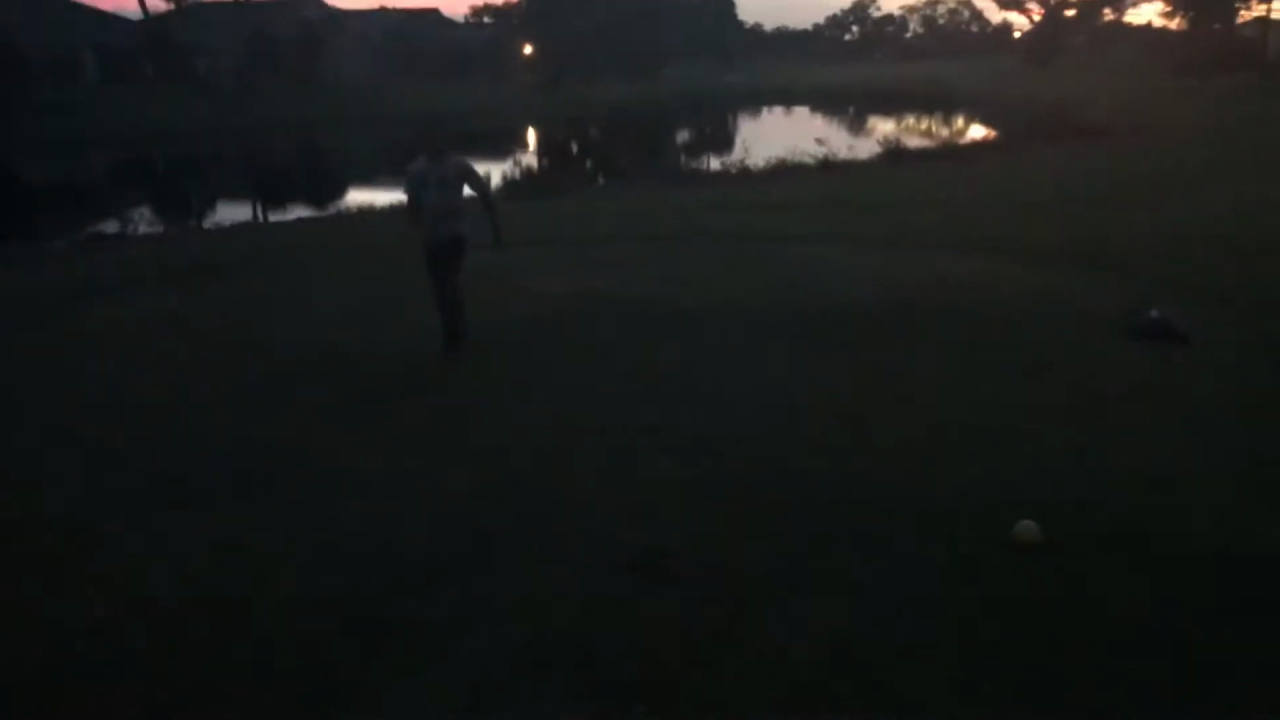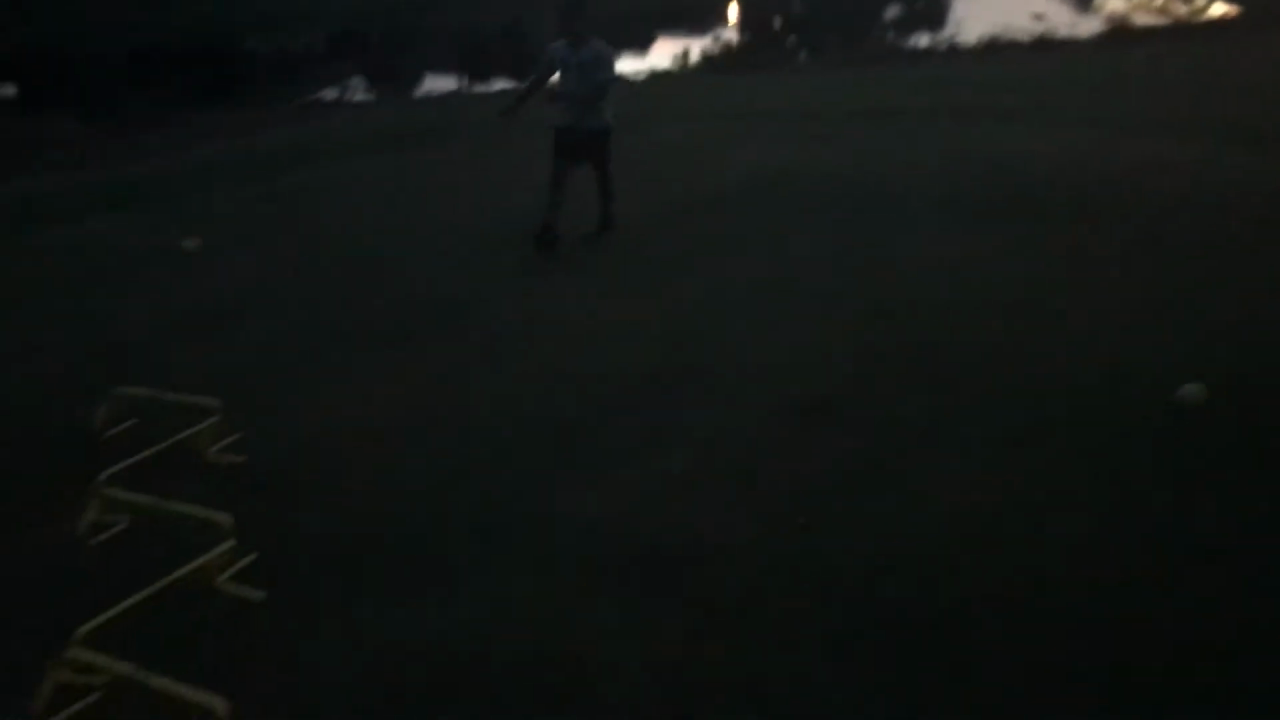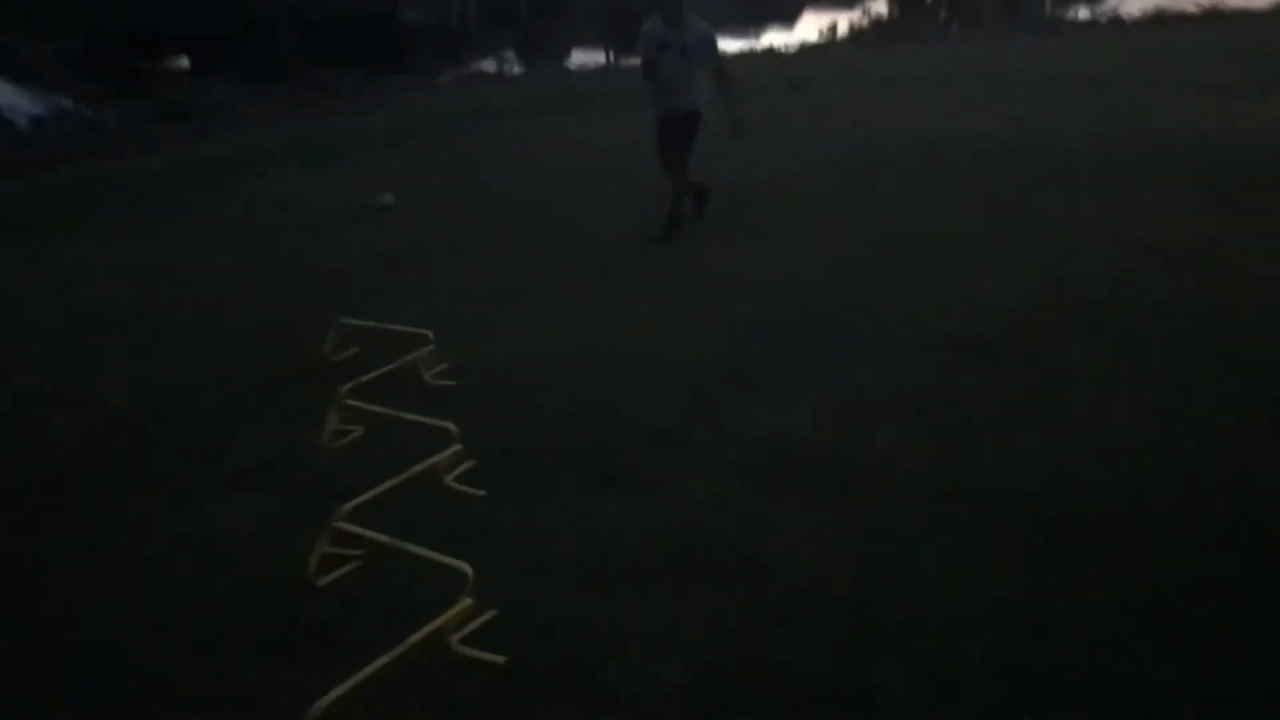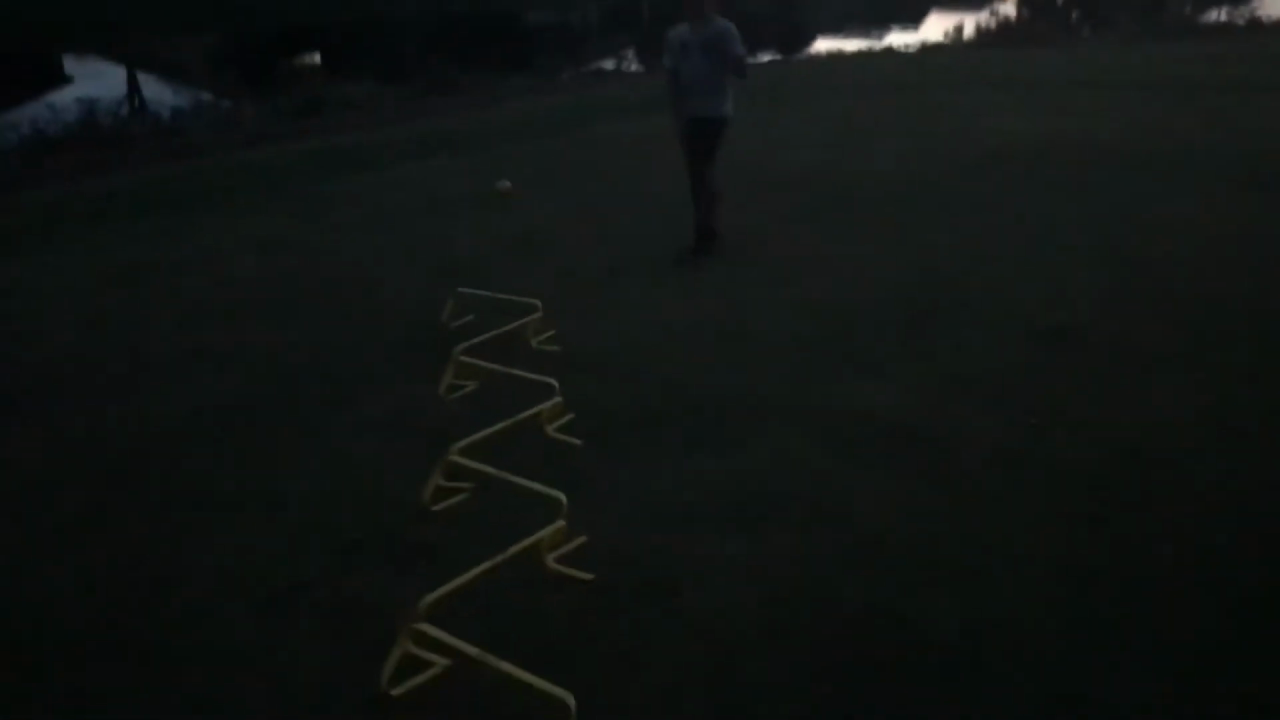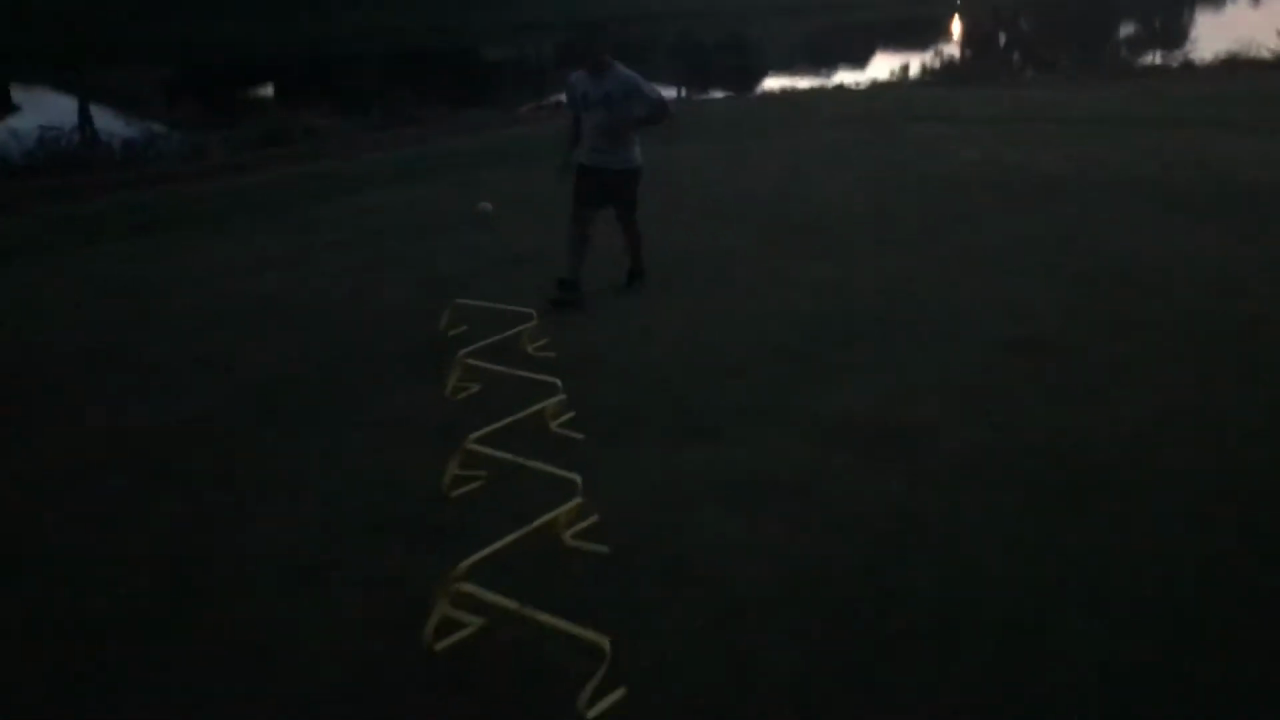
dt=0.7s
person 1, frame 1
left shoulder: (458, 165)
right shoulder: (416, 168)
left elbow: (483, 193)
right elbow: (413, 203)
left wrist: (496, 228)
right wrist: (420, 230)
left hip: (455, 233)
right hip: (431, 235)
left knee: (449, 282)
right knee: (438, 285)
left ankle: (457, 329)
right ankle: (451, 331)
person 1, frame 2
left shoulder: (600, 52)
right shoulder: (557, 51)
left elbow: (602, 91)
right elbow: (538, 79)
left wrist: (566, 96)
right wrist: (516, 103)
left hip: (596, 125)
right hip: (567, 123)
left knee: (602, 174)
right knee: (558, 175)
left ankle: (607, 218)
right ankle: (548, 231)
person 1, frame 3
left shoulder: (700, 32)
right shoulder: (651, 30)
left elbow: (718, 72)
right elbow: (648, 72)
left wrist: (733, 110)
right wrist: (660, 98)
left hip: (689, 105)
right hip: (665, 105)
left knee: (678, 159)
right knee: (667, 159)
left ankle: (674, 218)
right ankle: (697, 191)
person 1, frame 4
left shoulder: (724, 30)
right shoulder: (675, 36)
left elbow: (740, 69)
right elbow: (673, 79)
left wrist: (718, 56)
right wrist: (678, 113)
left hip: (715, 111)
right hip: (689, 113)
left knee: (702, 170)
right knee: (696, 172)
left ankle: (704, 230)
right ankle: (706, 230)
person 1, frame 5
left shoulder: (627, 79)
right shoulder: (575, 82)
left elbow: (662, 110)
left wrist: (627, 124)
right wrist: (570, 153)
left hip: (624, 163)
right hip: (589, 162)
left knee: (627, 220)
right knee: (579, 219)
left ankle: (637, 268)
right ankle: (571, 285)
